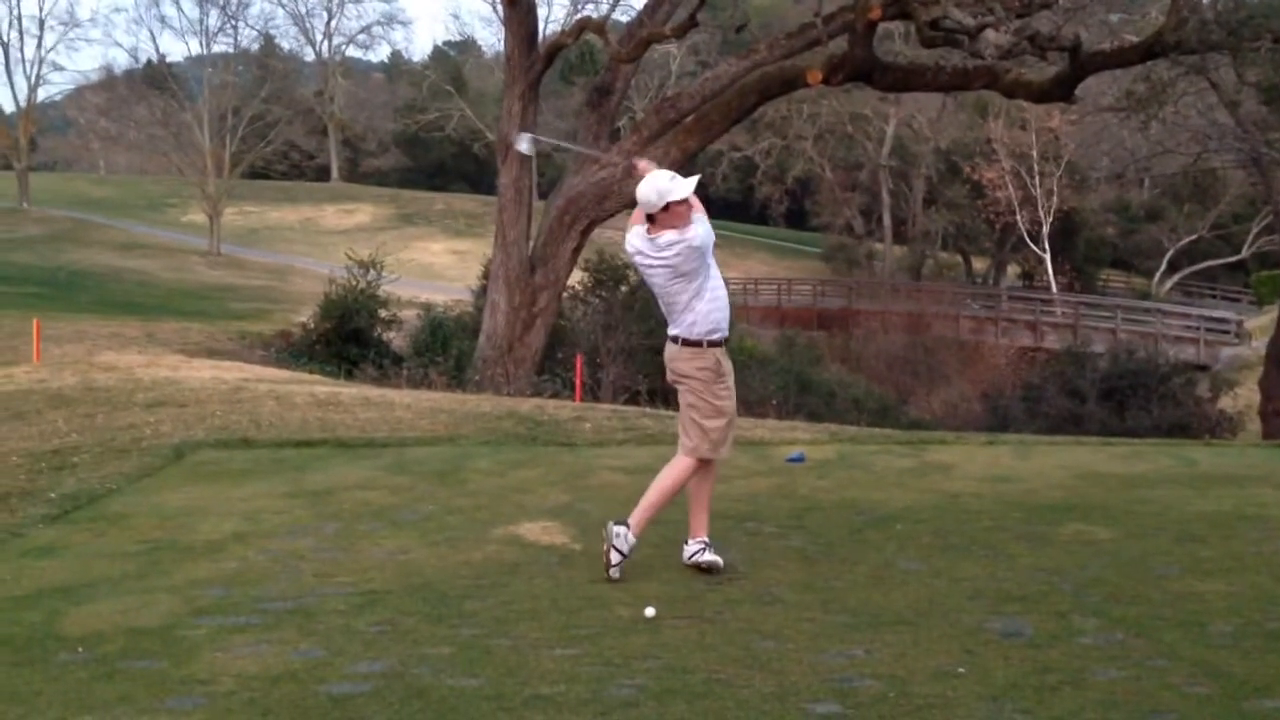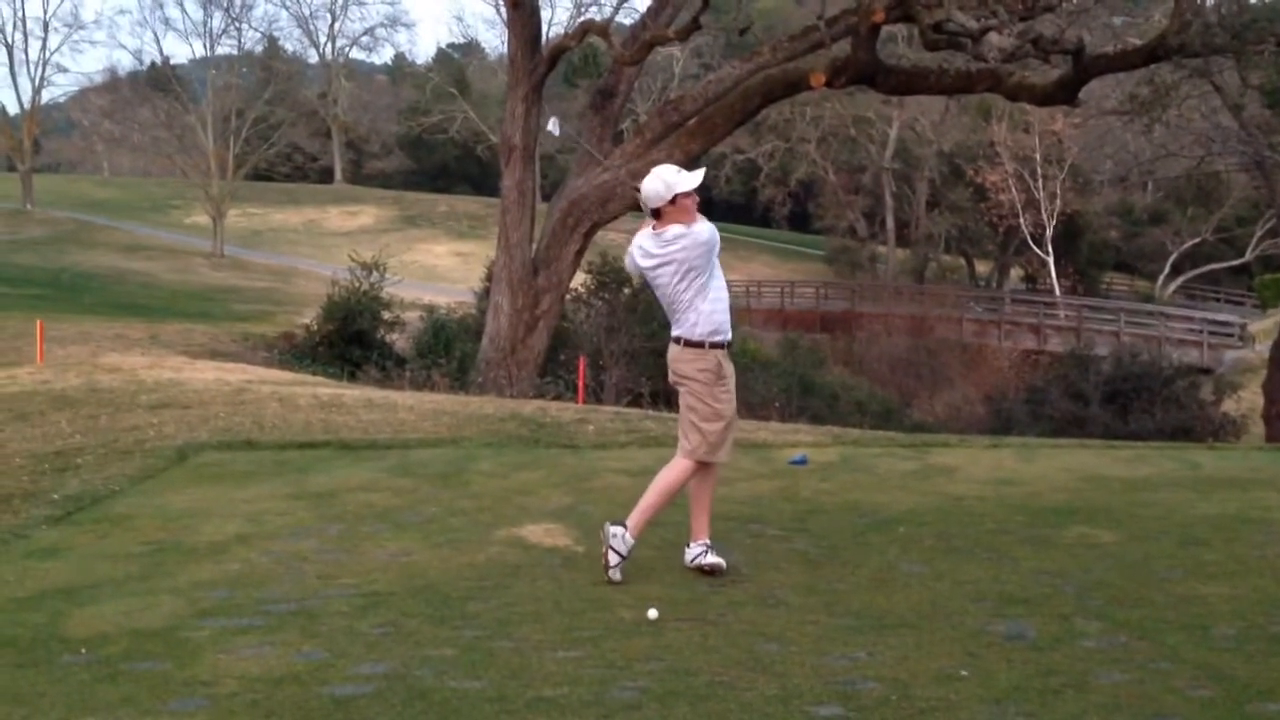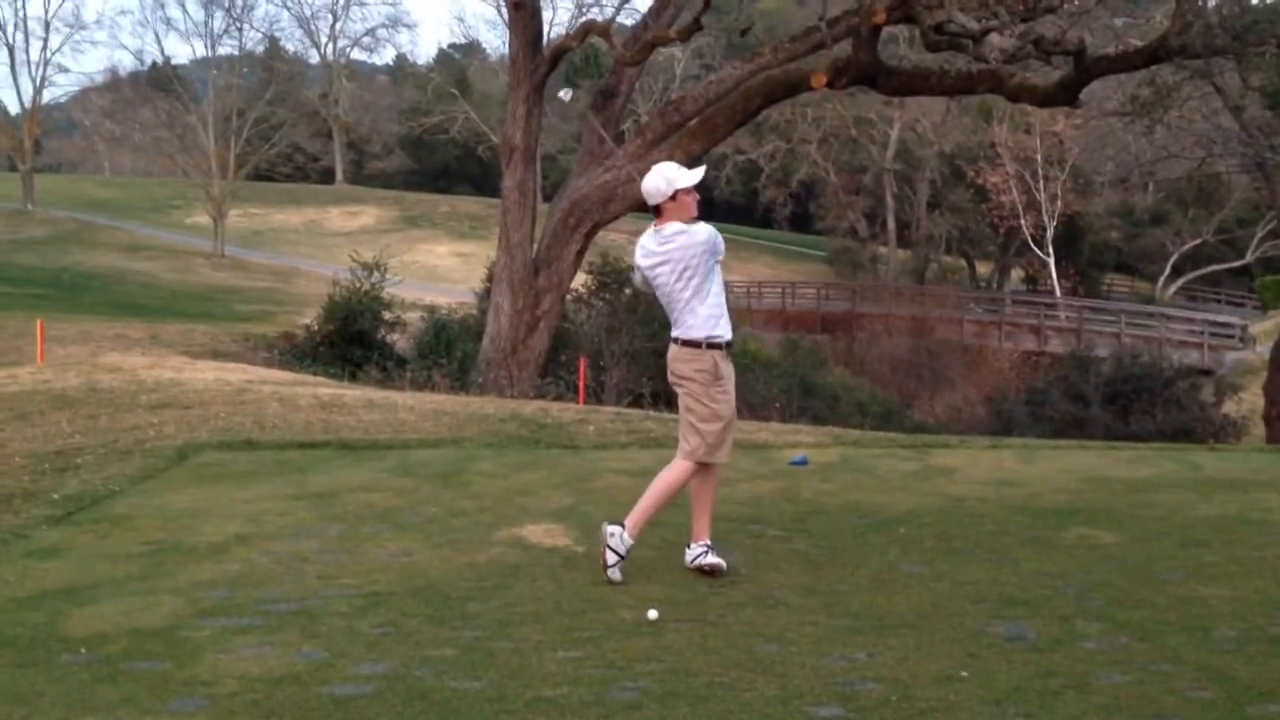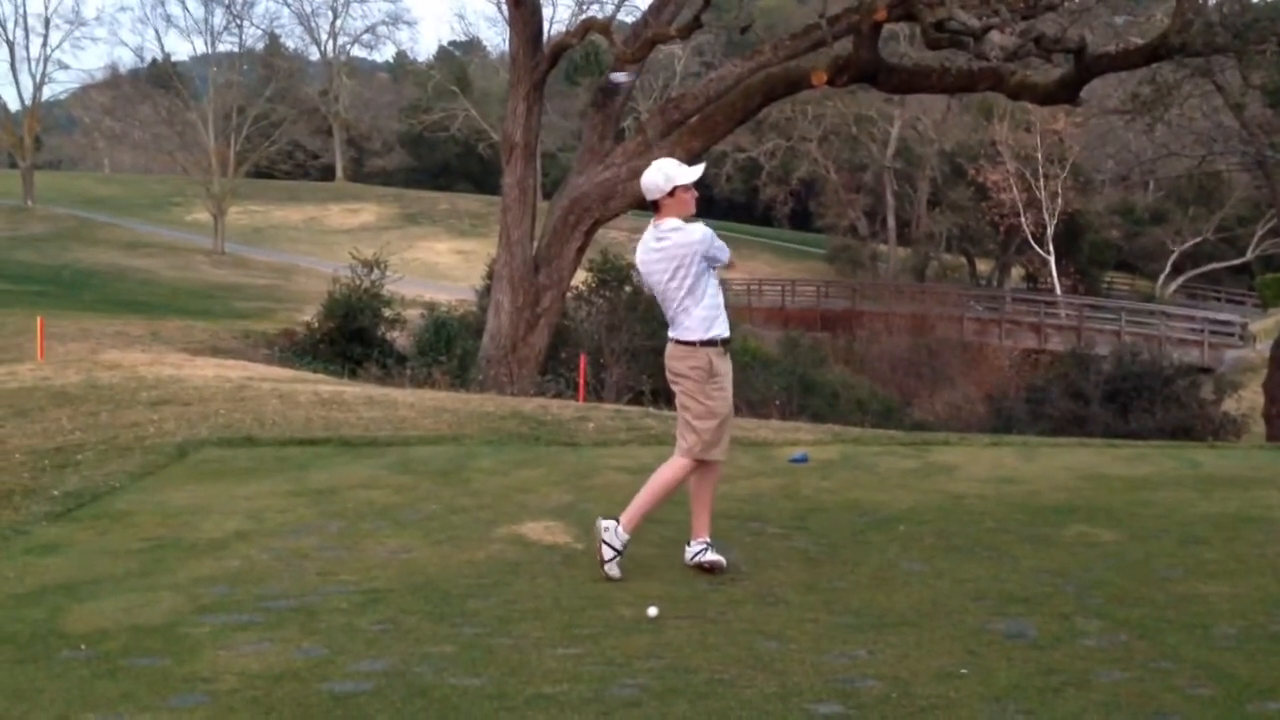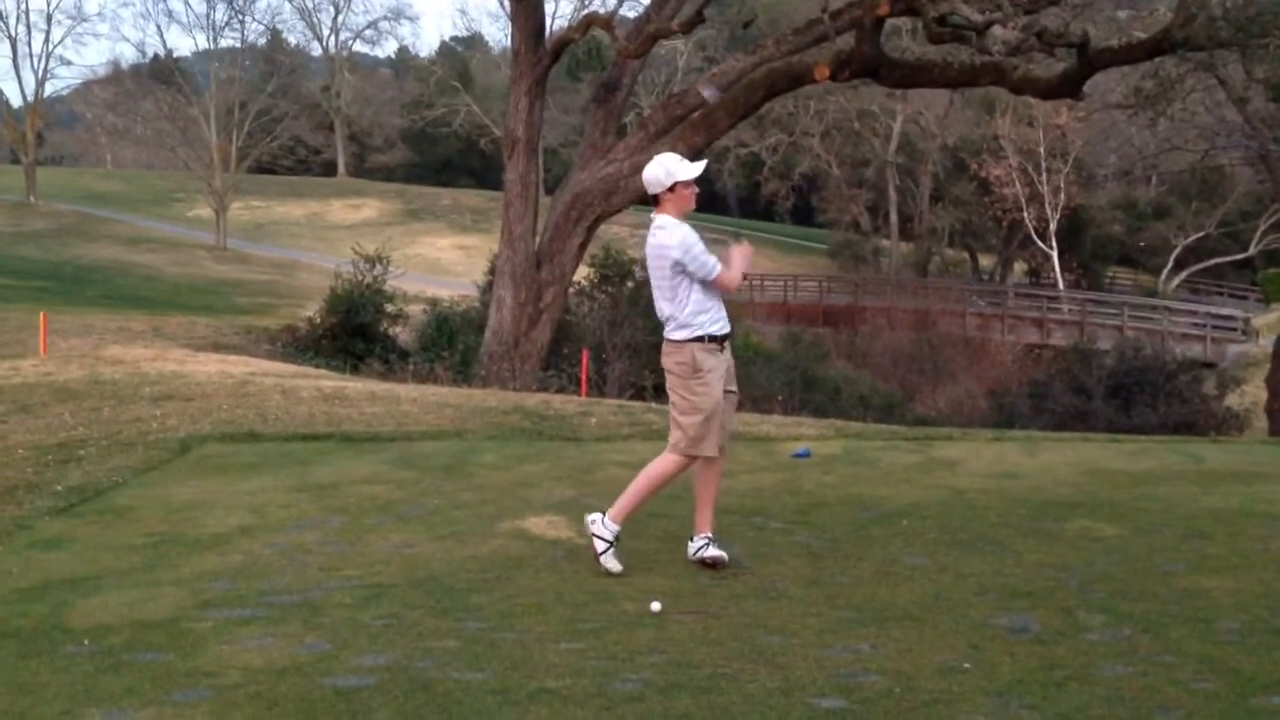
dt=0.3s
person 1, frame 1
left shoulder: (637, 243)
right shoulder: (692, 242)
right elbow: (698, 209)
left wrist: (651, 181)
right wrist: (656, 176)
left hip: (689, 351)
right hip: (701, 356)
left knee: (707, 452)
right knee: (694, 455)
left ankle: (697, 541)
right ankle: (629, 530)
person 1, frame 2
left shoulder: (642, 245)
right shoulder: (701, 237)
left elbow: (633, 267)
left wrist: (651, 214)
right wrist: (665, 208)
left hip: (691, 350)
right hip: (705, 356)
left knee: (710, 451)
right knee: (693, 454)
left ankle: (699, 543)
right ankle: (626, 531)
person 1, frame 3
left shoulder: (645, 247)
right shoulder: (702, 237)
left hip: (691, 351)
right hip: (704, 357)
left knee: (710, 452)
right knee: (693, 456)
left ankle: (699, 544)
right ankle: (624, 532)
person 1, frame 4
left shoulder: (647, 245)
right shoulder: (696, 235)
right elbow: (727, 262)
left hip: (695, 351)
right hip: (702, 356)
left knee: (711, 451)
right knee: (691, 454)
left ankle: (699, 542)
right ankle: (619, 528)
person 1, frame 5
left shoulder: (668, 233)
right shoulder: (677, 238)
right elbow: (727, 282)
left wrist: (725, 262)
right wrist: (740, 257)
left hip: (712, 349)
right hip: (694, 353)
left knee: (714, 447)
right knee: (684, 451)
left ankle: (702, 537)
right ankle: (609, 521)
